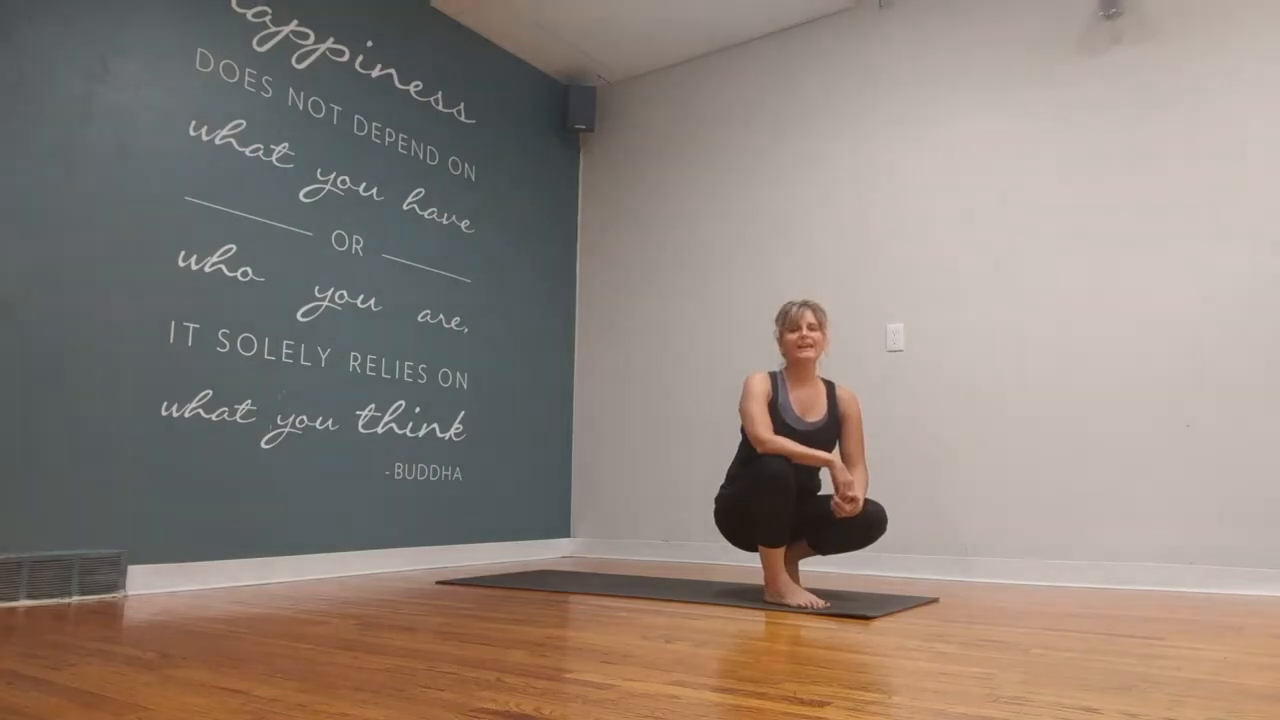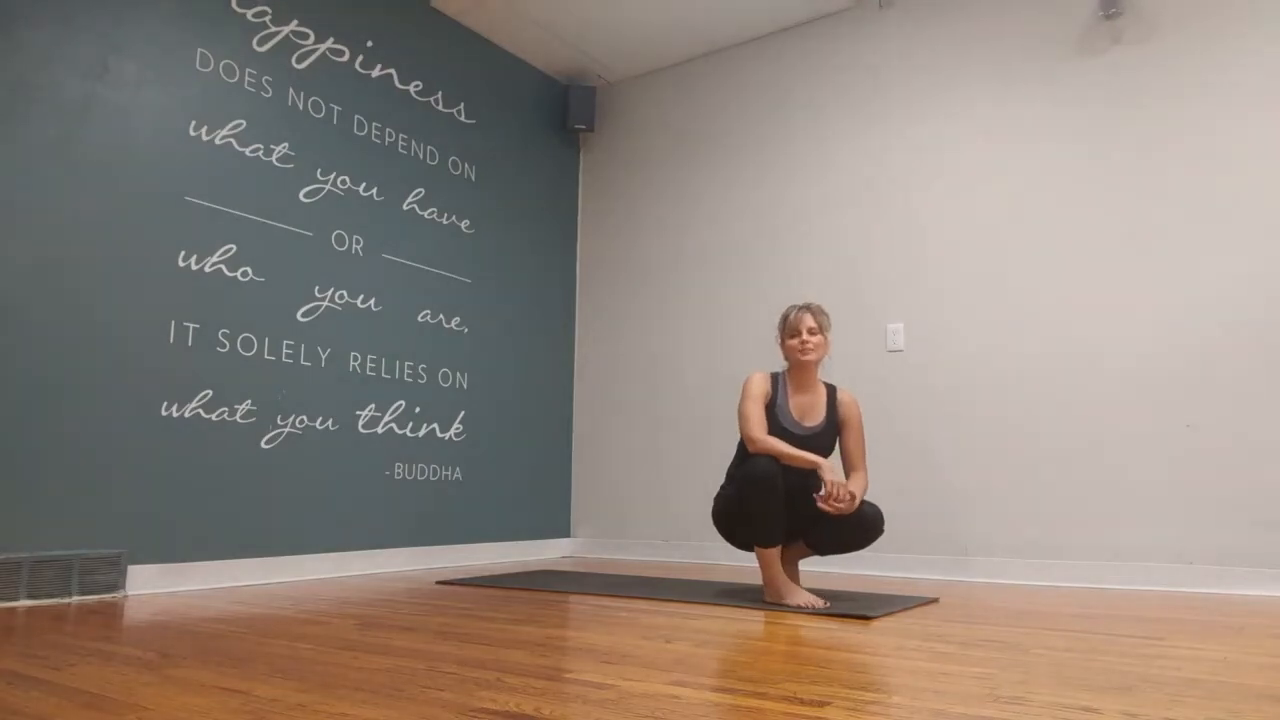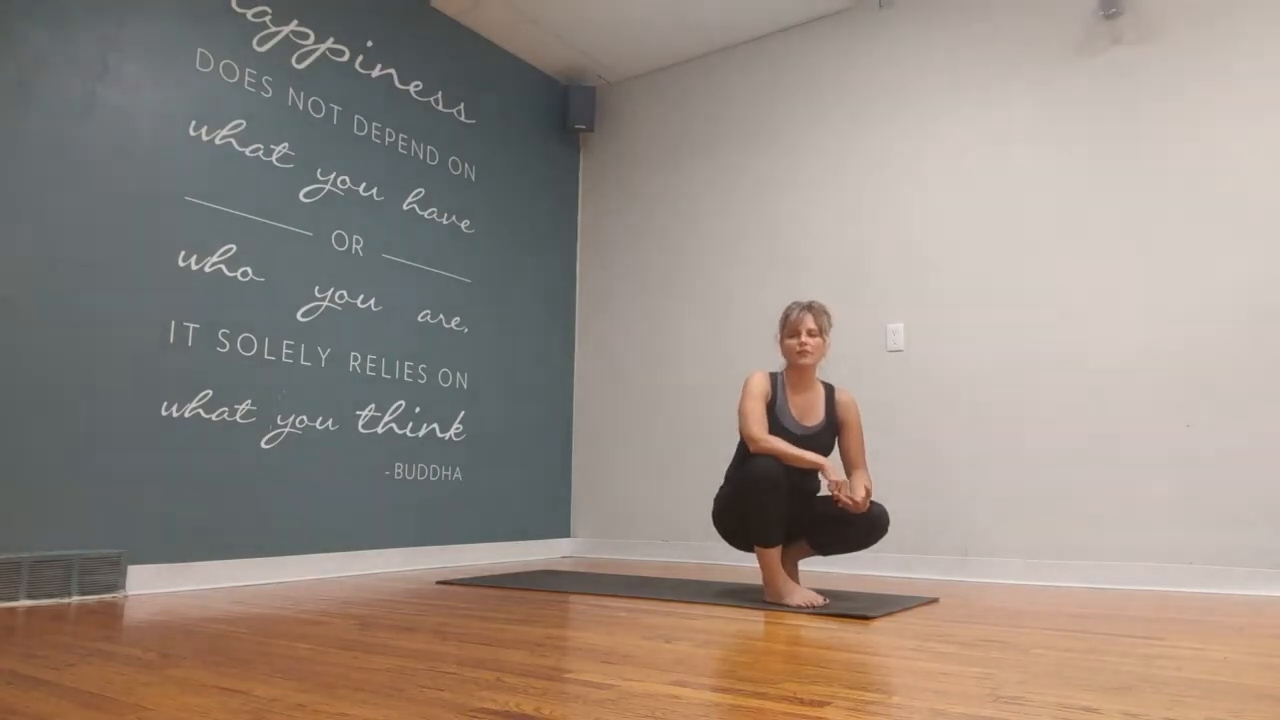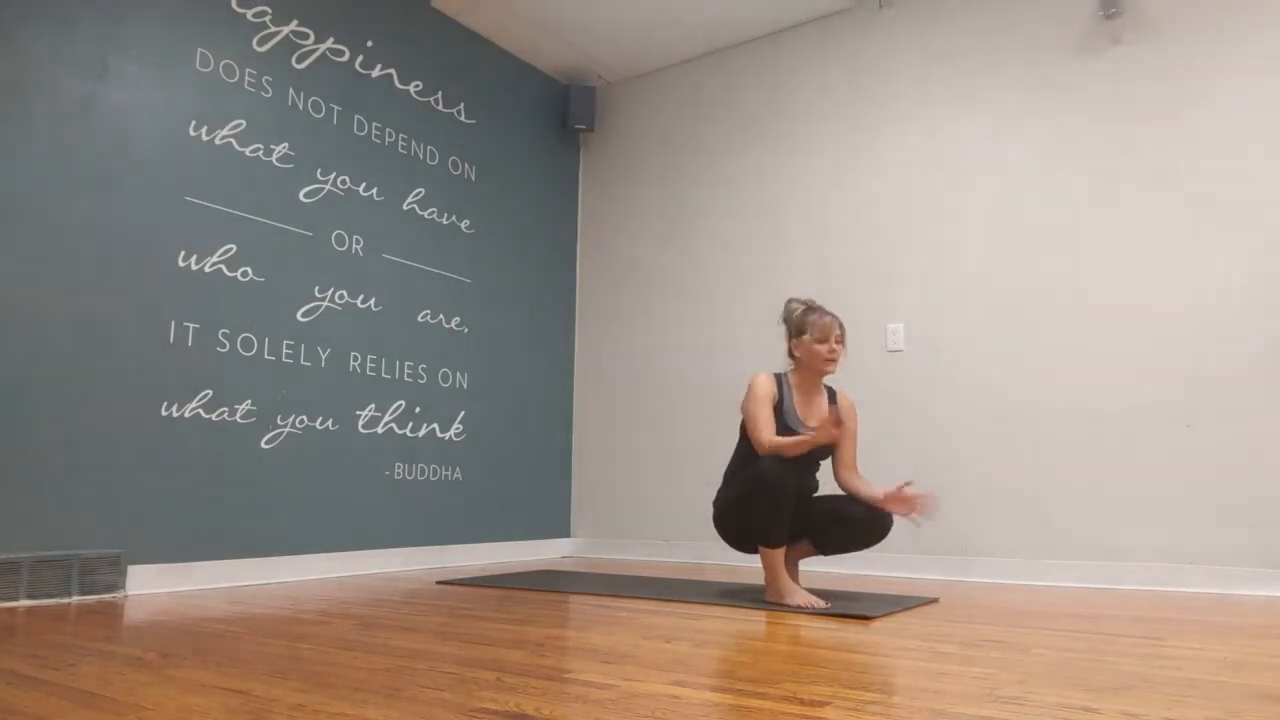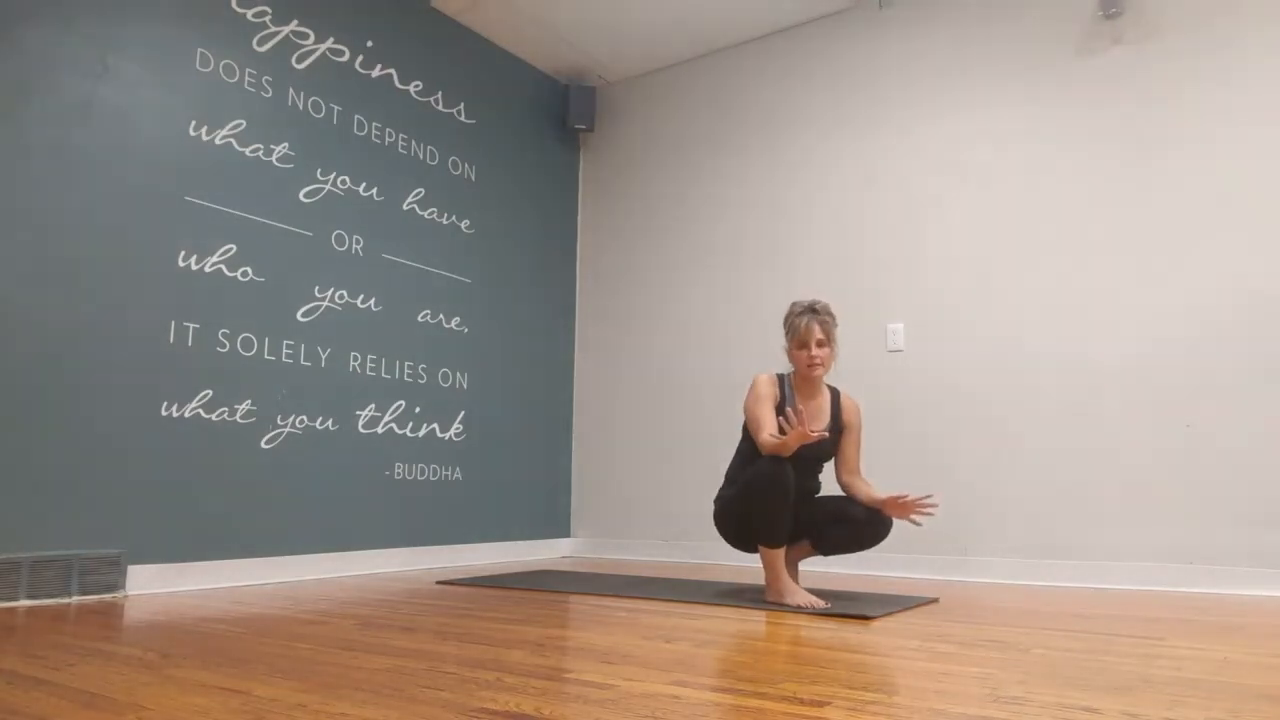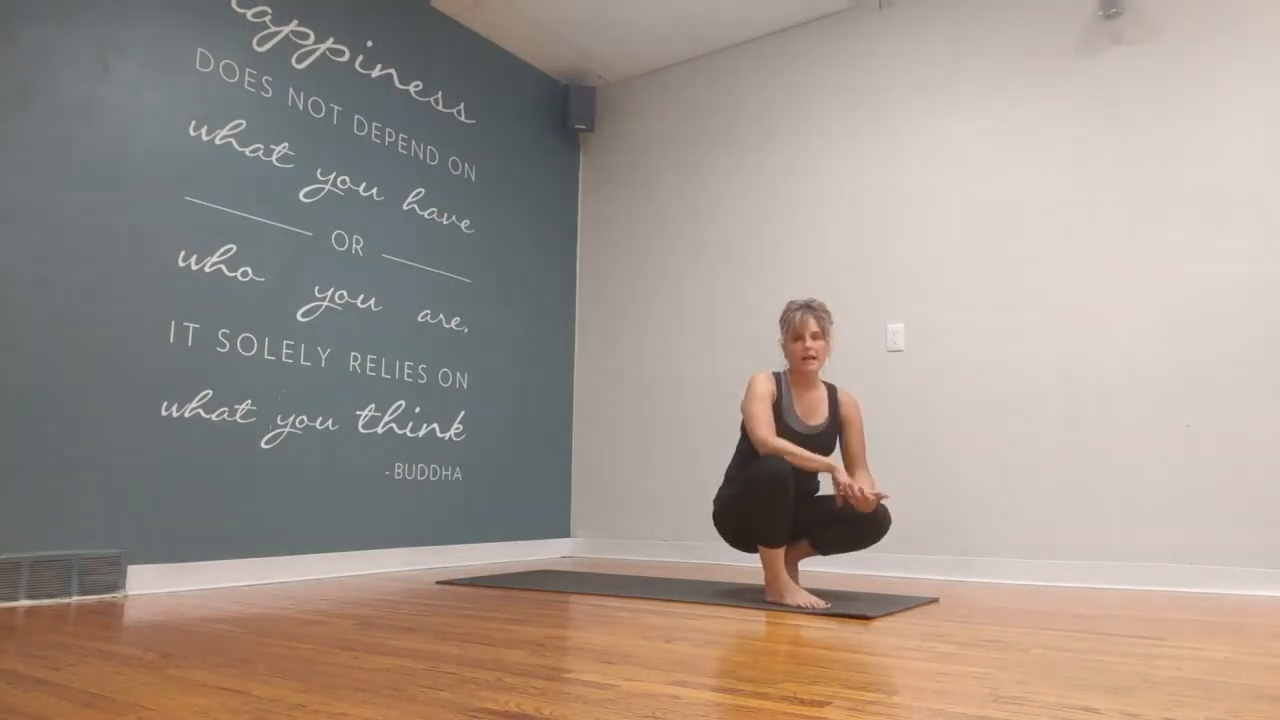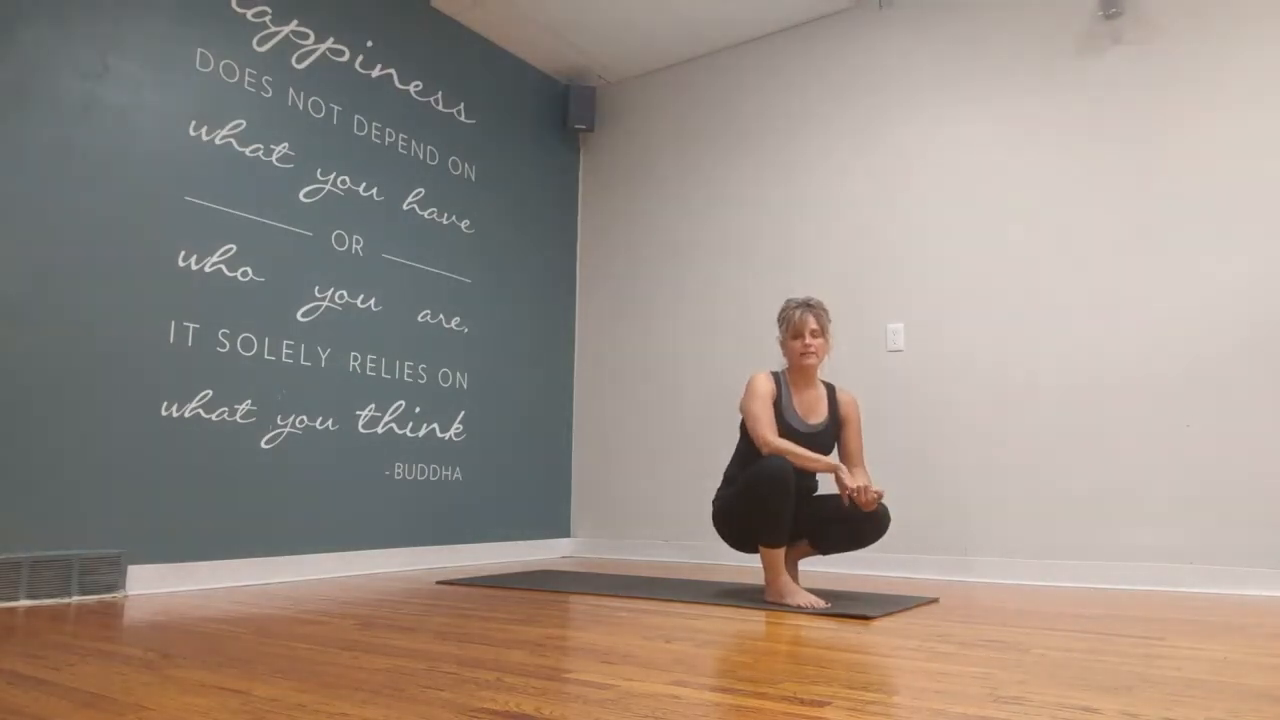
dt=0.7s
person 1, frame 1
left shoulder: (842, 398)
right shoulder: (760, 384)
left elbow: (857, 465)
right elbow: (763, 441)
left wrist: (856, 497)
right wrist: (829, 460)
left hip: (795, 508)
right hip: (743, 510)
left knee: (871, 518)
right knee: (774, 466)
left ankle: (787, 556)
right ankle: (776, 583)
person 1, frame 2
left shoulder: (842, 402)
right shoulder: (761, 384)
left elbow: (857, 470)
right elbow: (755, 440)
left wrist: (850, 497)
right wrist: (819, 463)
left hip: (797, 511)
right hip: (743, 512)
left knee: (868, 520)
right knee: (762, 467)
left ankle: (787, 555)
right ankle: (775, 584)
person 1, frame 3
left shoulder: (840, 402)
right shoulder: (761, 383)
left elbow: (857, 469)
right elbow: (756, 440)
left wrist: (859, 496)
right wrist: (821, 462)
left hip: (797, 510)
right hip: (742, 512)
left knee: (873, 519)
right knee: (764, 467)
left ankle: (787, 555)
right ankle: (775, 583)
person 1, frame 4
left shoulder: (841, 405)
right shoulder: (765, 386)
left elbow: (847, 474)
right elbow: (765, 446)
left wrist: (882, 499)
right wrist: (812, 440)
left hip: (792, 510)
right hip: (741, 512)
left knee: (876, 520)
right knee: (774, 468)
left ankle: (788, 554)
right ankle: (777, 583)
person 1, frame 5
left shoulder: (845, 407)
right shoulder: (766, 386)
left elbow: (849, 476)
right elbow: (767, 446)
left wrist: (882, 502)
right wrist: (794, 441)
left hip: (794, 510)
right hip: (742, 512)
left knee: (875, 522)
right knee: (774, 469)
left ankle: (788, 555)
right ankle: (777, 582)
person 1, frame 6
left shoulder: (843, 403)
right shoulder: (764, 385)
left elbow: (859, 469)
right elbow: (765, 443)
left wrist: (866, 494)
right wrist: (831, 466)
left hip: (795, 510)
right hip: (741, 512)
left knee: (874, 518)
right knee: (773, 468)
left ankle: (788, 555)
right ankle: (776, 582)
person 1, frame 7
left shoulder: (842, 402)
right shoulder: (763, 384)
left elbow: (855, 467)
right elbow: (768, 444)
left wrist: (865, 491)
right wrist: (834, 466)
left hip: (793, 510)
right hip: (741, 511)
left knee: (873, 517)
right knee: (775, 468)
left ankle: (787, 555)
right ankle: (777, 583)
